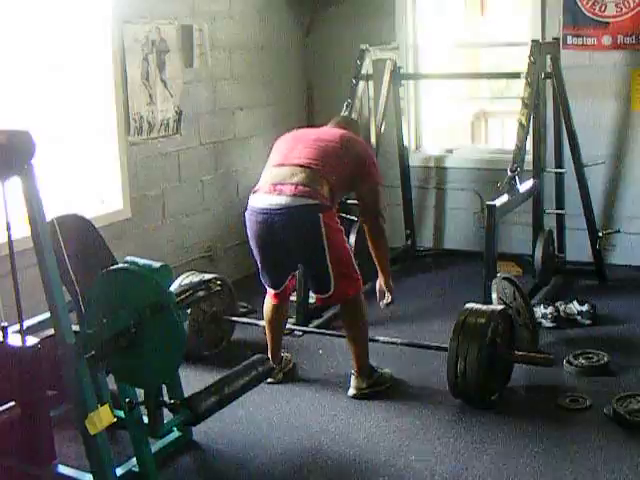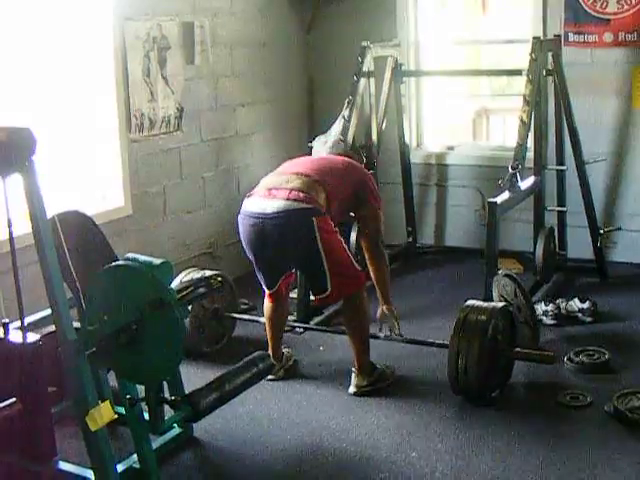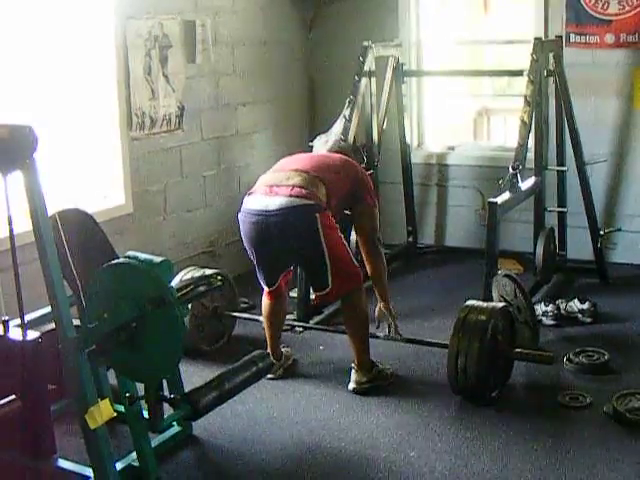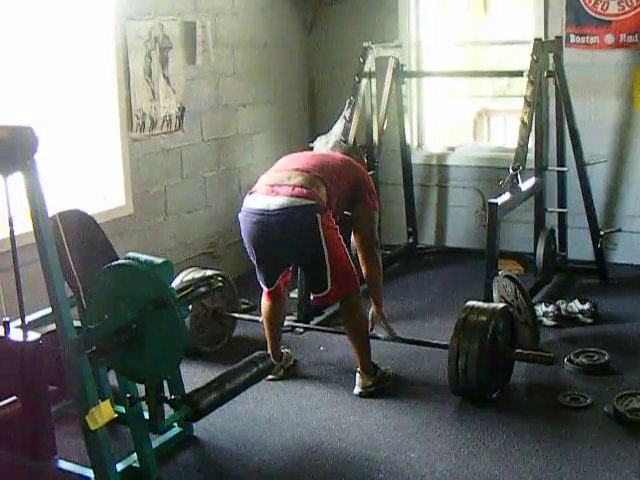
dt=0.3s
person 1, frame 1
left shoulder: (290, 136)
right shoulder: (358, 146)
right elbow: (372, 217)
right wrist: (384, 275)
left hip: (257, 208)
right hip: (305, 210)
left knee: (277, 290)
right knee: (348, 293)
left ankle: (276, 363)
right ankle: (362, 376)
person 1, frame 2
left shoulder: (295, 164)
right shoulder: (360, 175)
right elbow: (373, 246)
right wrist: (385, 302)
left hip: (250, 215)
right hip: (298, 215)
left knee: (274, 288)
right knee: (352, 288)
left ankle: (276, 361)
right ankle: (364, 373)
person 1, frame 3
left shoulder: (291, 161)
right shoulder: (356, 173)
right elbow: (370, 243)
right wrist: (384, 301)
left hip: (250, 212)
right hip: (300, 213)
left knee: (273, 286)
right knee: (350, 287)
left ankle: (275, 360)
right ankle: (363, 371)
person 1, frame 4
left shoulder: (292, 159)
right shoulder: (359, 174)
right elbow: (367, 245)
right wrist: (377, 305)
left hip: (252, 211)
right hip: (301, 211)
left knee: (272, 286)
right knee: (347, 291)
left ankle: (275, 360)
right ankle: (367, 374)
